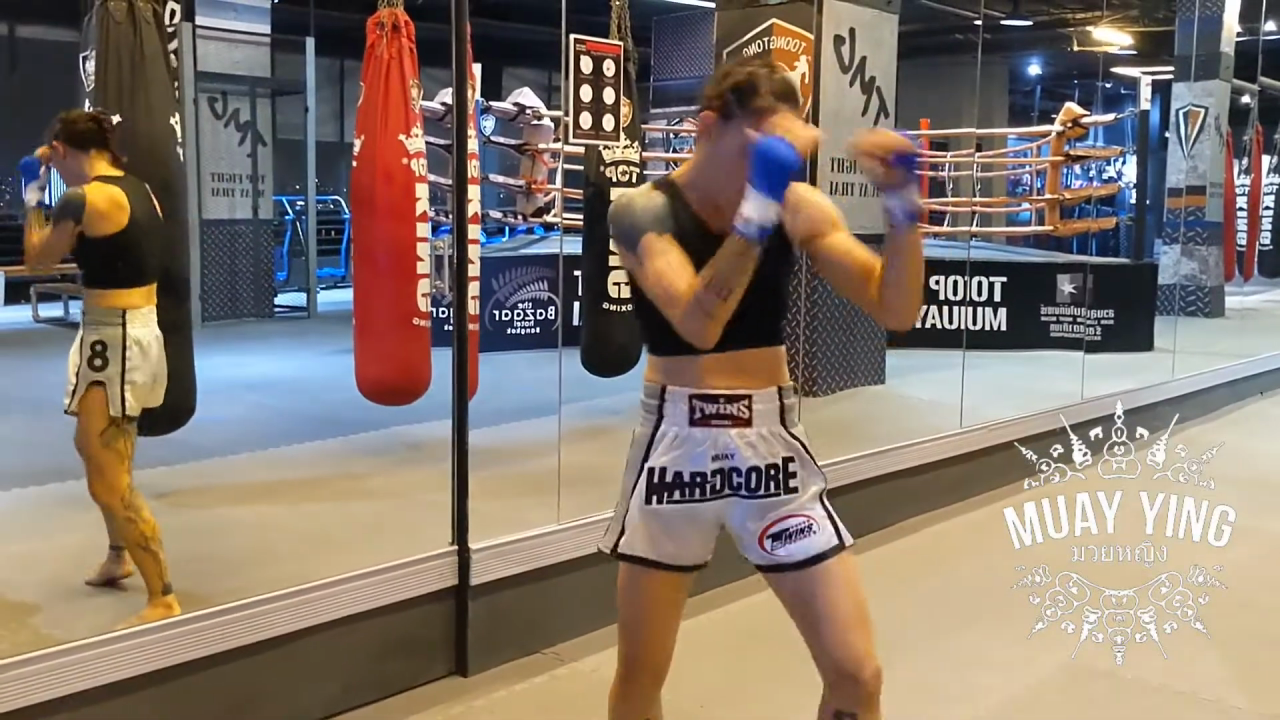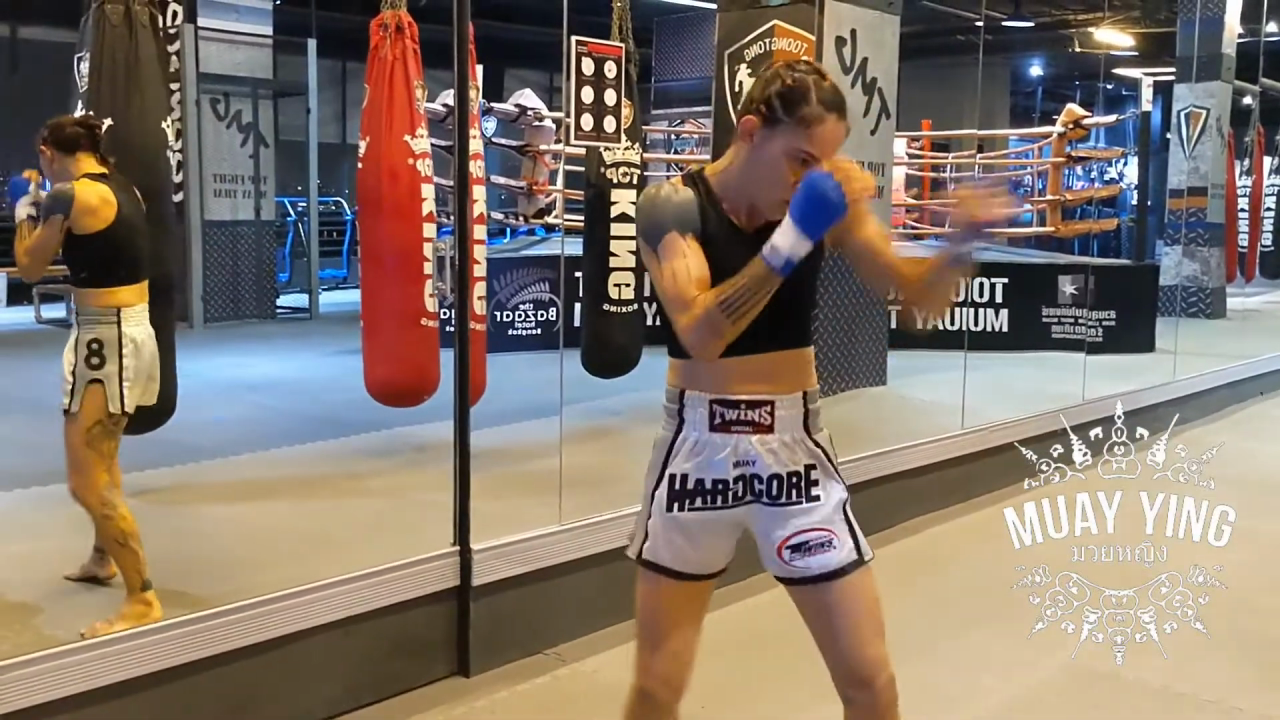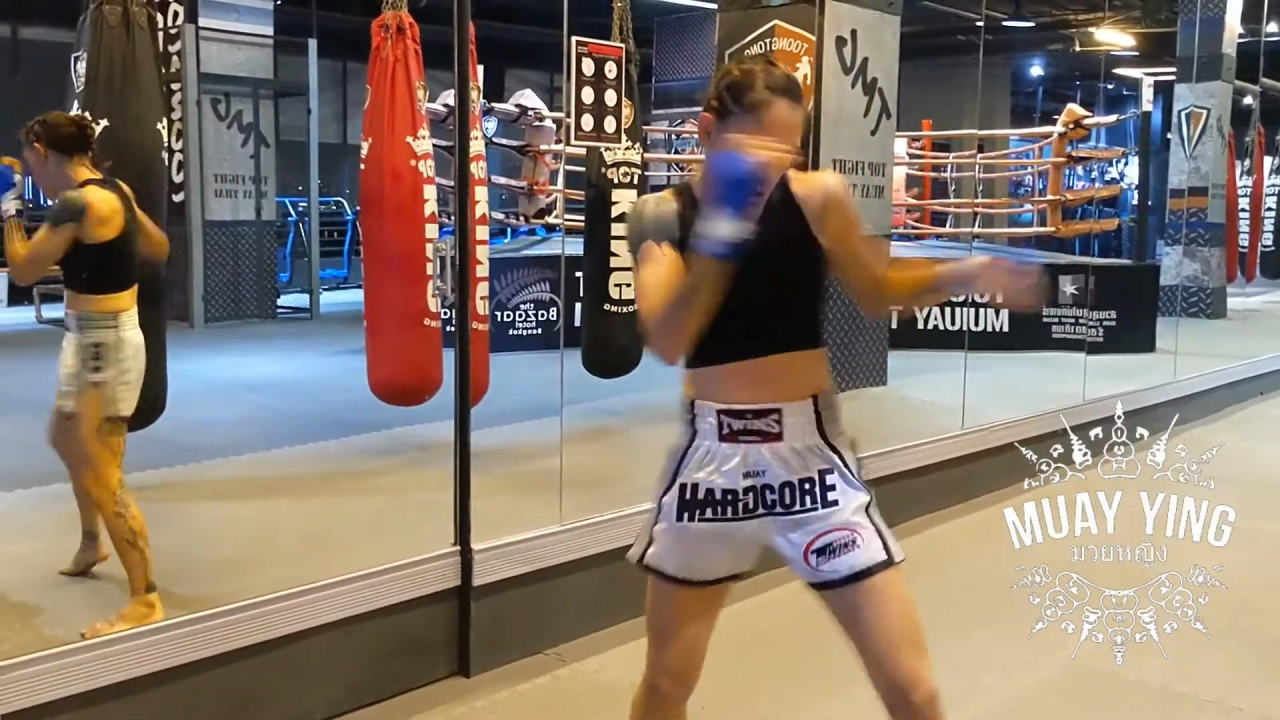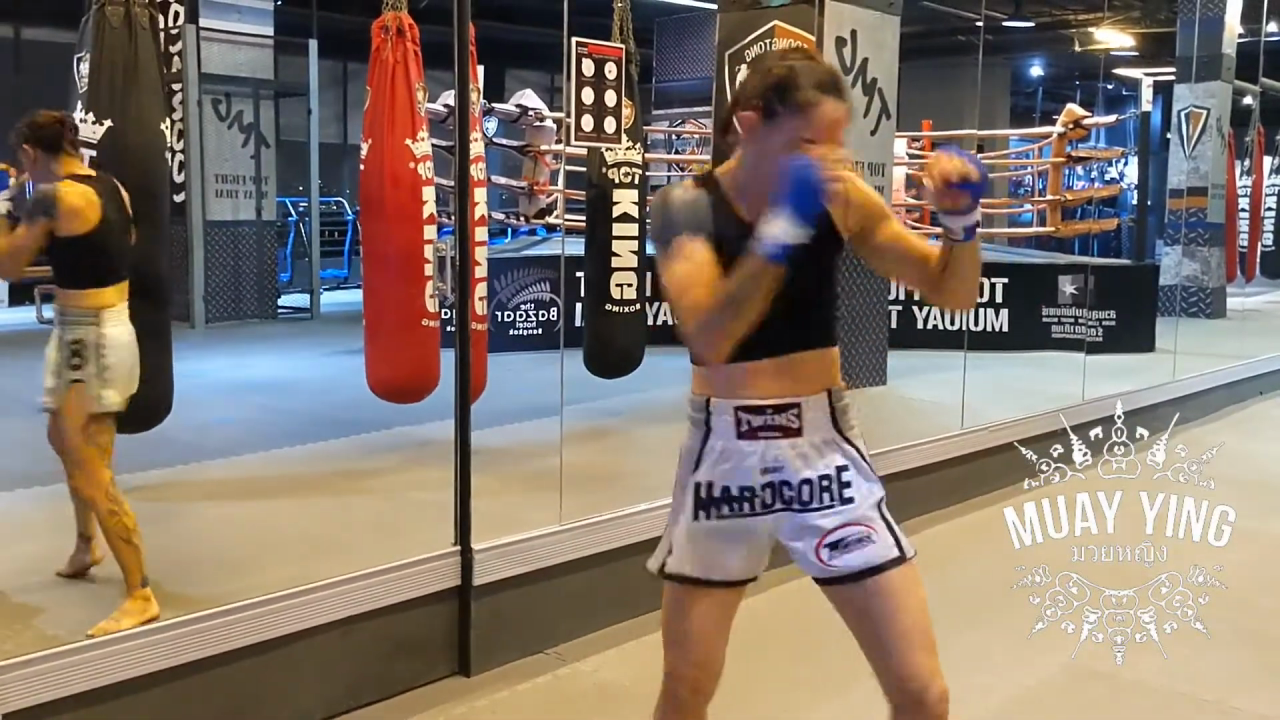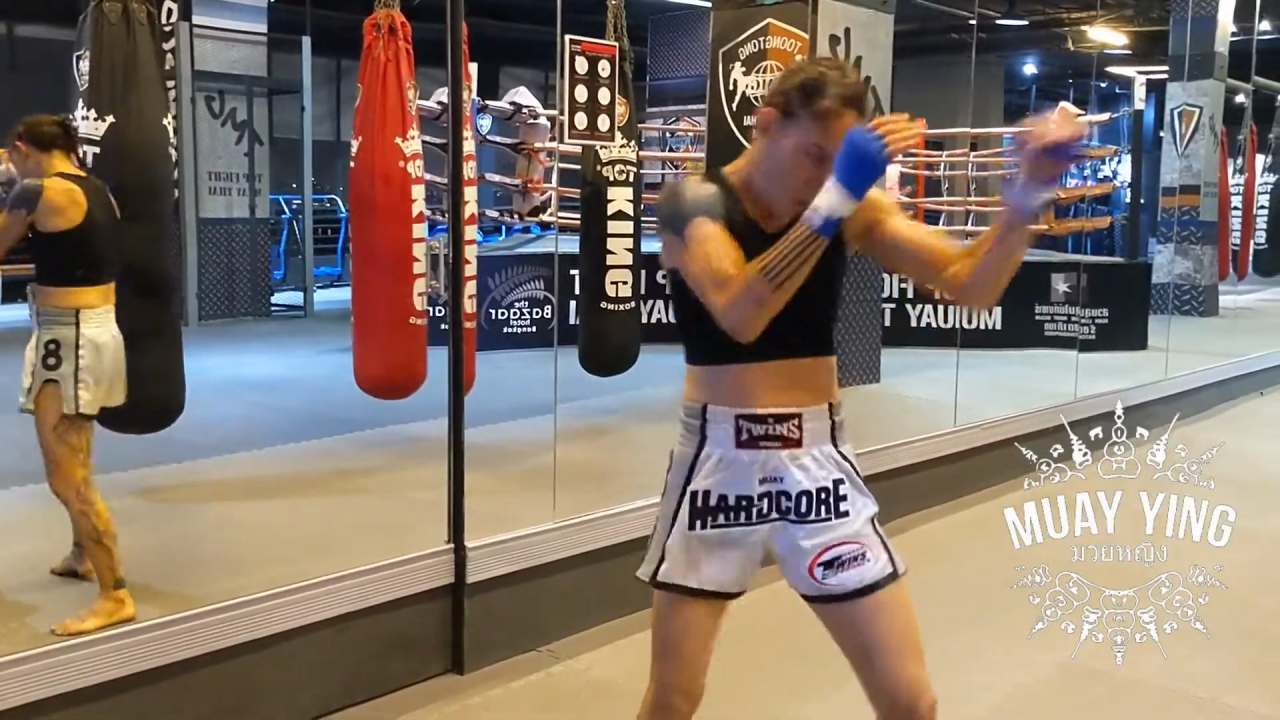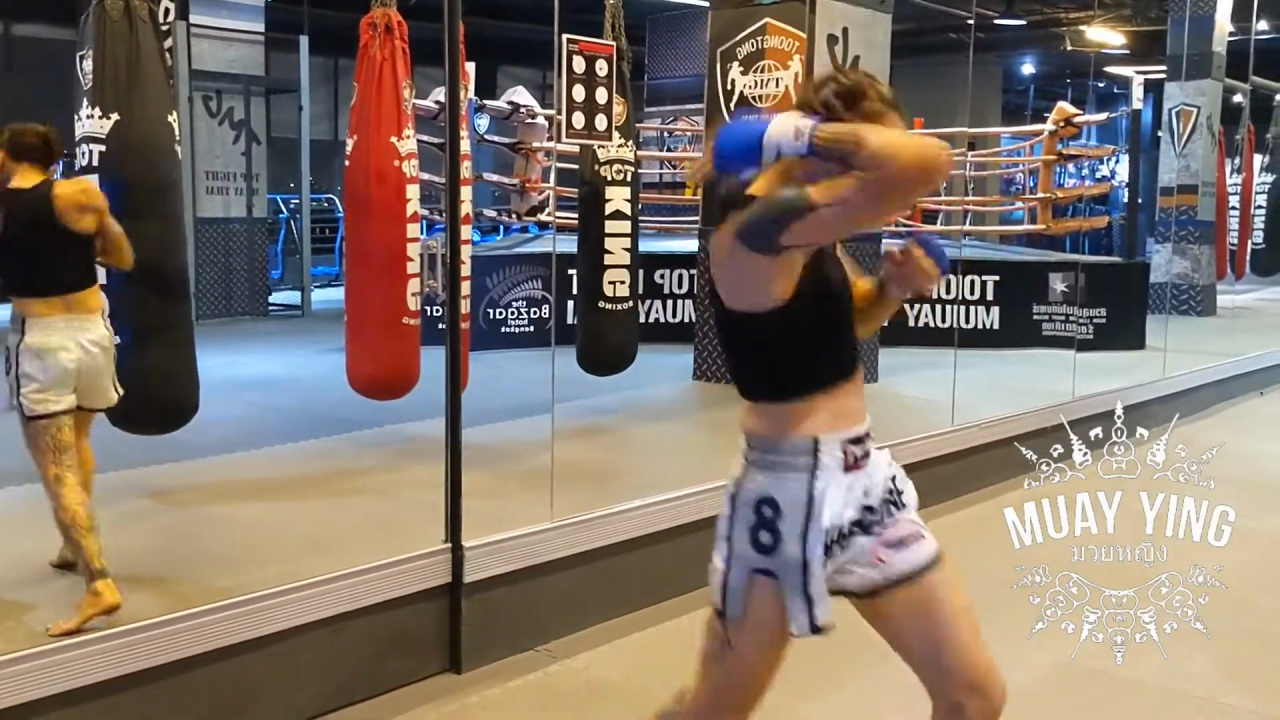
dt=0.4s
person 1, frame 1
left shoulder: (799, 207)
right shoulder: (643, 209)
left elbow: (896, 310)
right elbow: (698, 324)
left wrist: (901, 202)
right wrist: (758, 205)
left hip: (770, 443)
right hip: (676, 445)
person 1, frame 2
left shoulder: (824, 198)
right shoulder: (675, 205)
left elbow: (922, 301)
right elbow: (700, 334)
left wrist: (960, 247)
right wrist: (794, 237)
left hip: (796, 451)
right hip: (703, 453)
person 1, frame 3
left shoulder: (813, 197)
right shoulder: (660, 215)
left elbow: (877, 287)
right elbow: (665, 343)
left wrist: (969, 272)
right wrist: (722, 221)
left hip: (809, 458)
right hip: (714, 460)
person 1, frame 4
left shoulder: (839, 200)
right shoulder: (683, 207)
left elbow: (953, 295)
right elbow: (709, 340)
left wrist: (960, 216)
right wrist: (785, 226)
left hip: (823, 454)
right hip: (726, 457)
person 1, frame 5
left shoulder: (854, 207)
right shoulder: (694, 202)
left elbow: (970, 285)
right elbow: (740, 315)
left wrist: (1030, 190)
right wrist: (832, 198)
left hip: (816, 463)
right hip: (720, 462)
person 1, frame 6
left shoulder: (809, 215)
right shoulder: (765, 225)
right elbow: (926, 165)
left wrist: (896, 284)
right wrist: (783, 135)
left hip: (858, 476)
right hip: (797, 492)
person 2, frame 1
left shoulder: (83, 199)
right shoulder: (139, 190)
left elbow: (37, 259)
left wrist: (32, 192)
left hip: (112, 341)
right hip: (141, 333)
left knee: (110, 485)
right knee: (90, 446)
left ankle: (163, 601)
right ankle: (119, 557)
person 2, frame 2
left shoulder: (69, 195)
right shoulder: (122, 188)
left elbow: (30, 267)
left wrist: (25, 209)
left hip: (105, 339)
right hip: (129, 332)
left knee: (89, 482)
right knee: (99, 455)
left ankle: (142, 599)
right ankle: (102, 558)
person 2, frame 3
left shoulder: (78, 204)
right shoulder: (114, 189)
right elbow: (159, 248)
left hip: (101, 345)
right hip: (110, 336)
left knee: (102, 481)
right knee: (66, 442)
left ankle: (145, 601)
right ankle: (90, 545)
person 2, frame 4
left shoulder: (53, 197)
right shoulder: (111, 187)
left hip: (87, 340)
right hip: (106, 330)
left knee: (90, 478)
right knee: (64, 440)
left ankle: (140, 597)
right ankle: (85, 548)
person 2, frame 5
right shoulder: (99, 191)
left hip: (66, 340)
right hip: (100, 330)
left knee: (69, 479)
right knee: (73, 456)
left ankle: (115, 596)
right ankle: (82, 555)
person 2, frame 6
right shoulder: (82, 193)
right elbow: (124, 260)
right hip: (91, 336)
left knee: (61, 475)
right knee: (75, 445)
left ankle: (99, 587)
right ankle: (76, 548)
